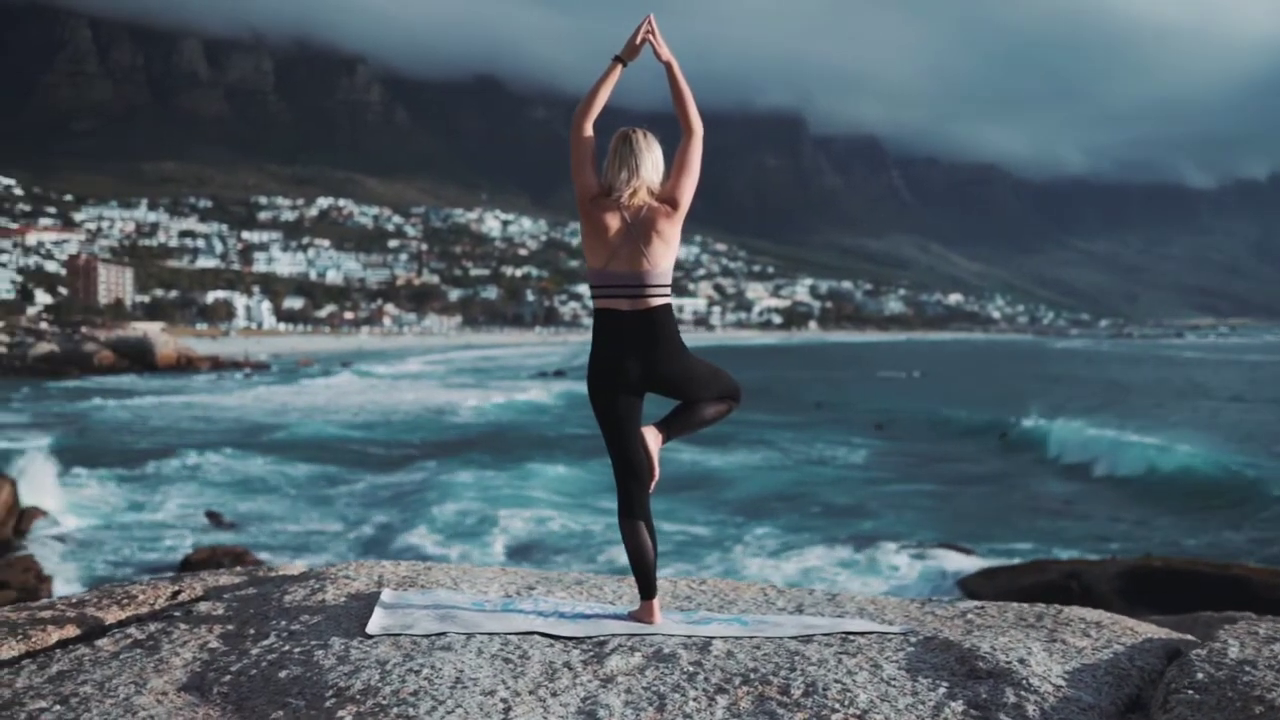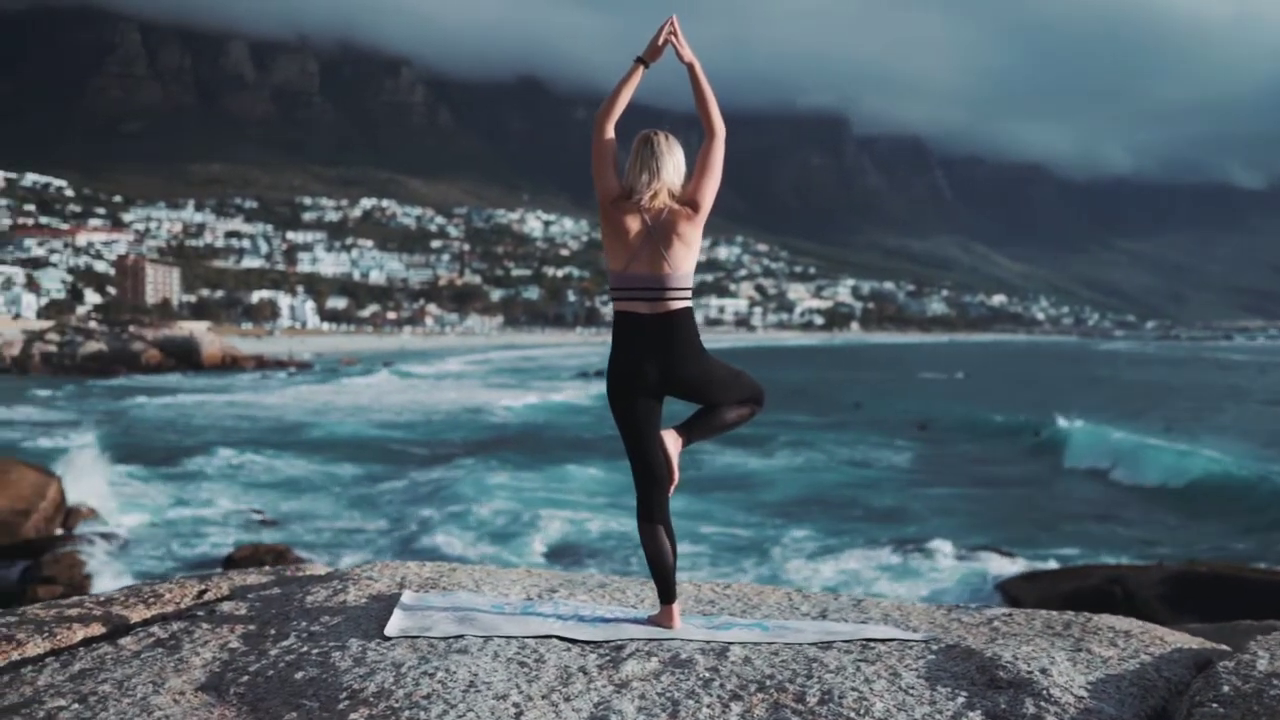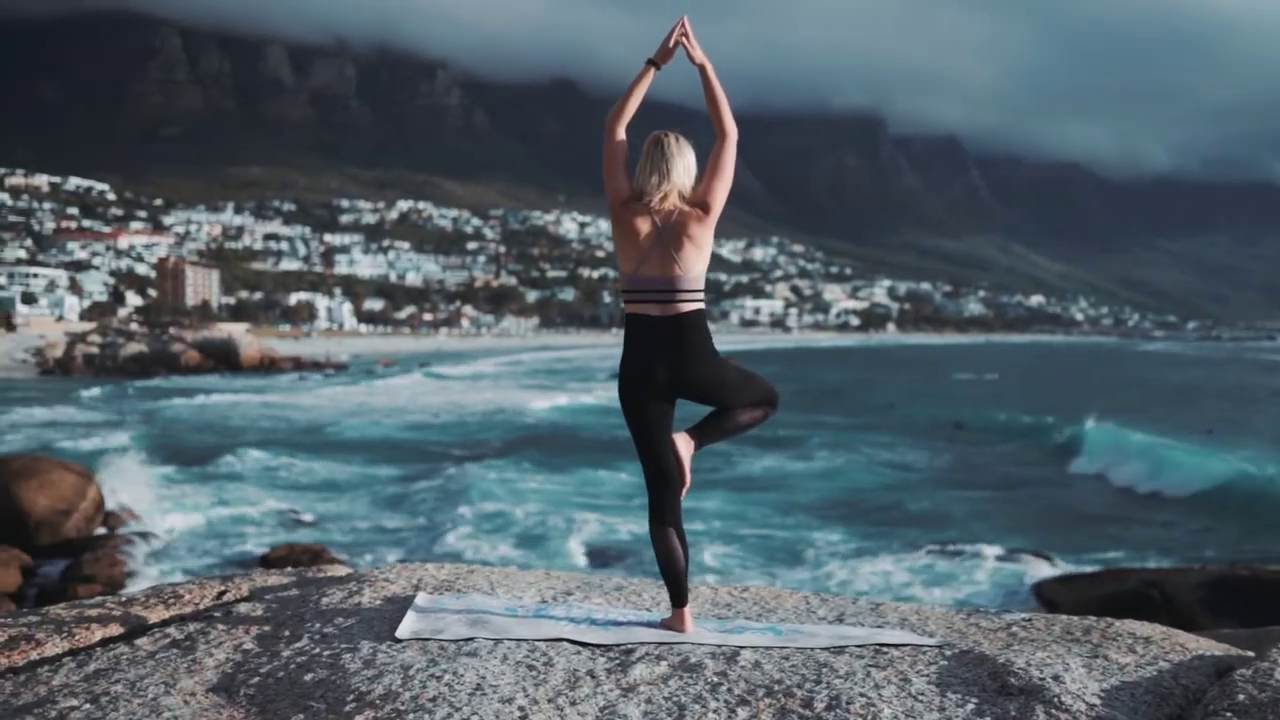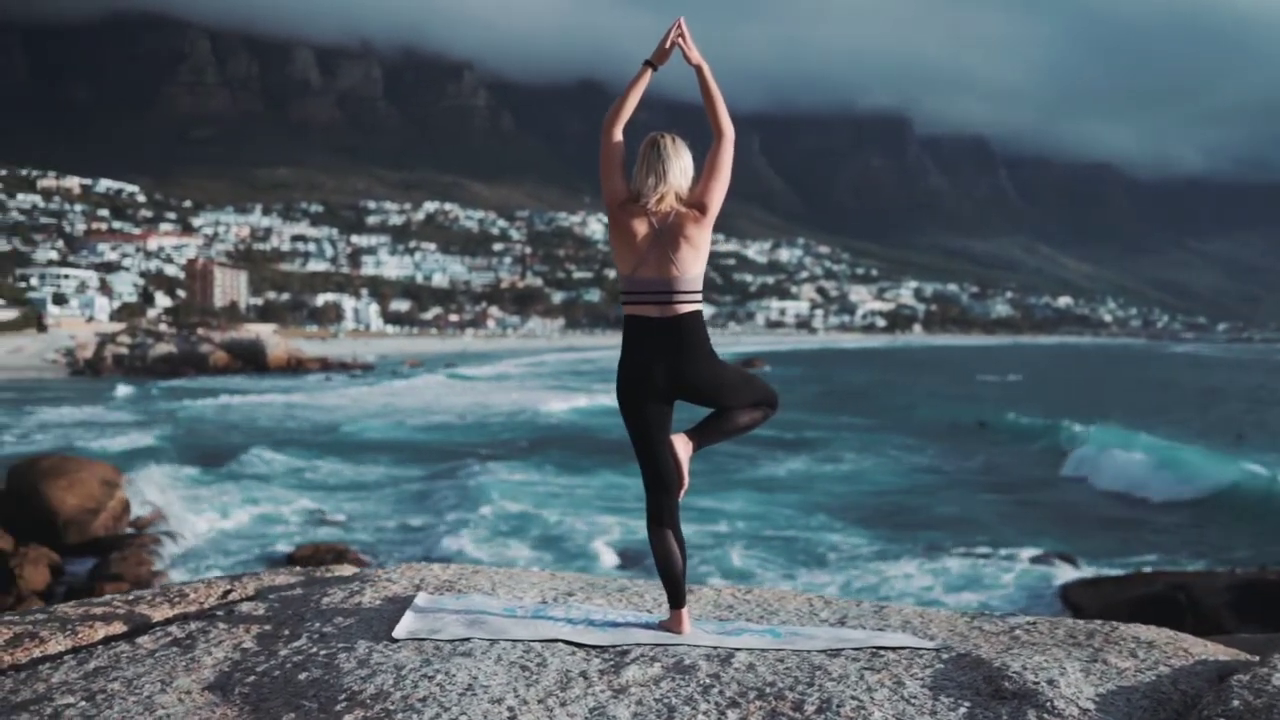
dt=0.5s
person 1, frame 1
left shoulder: (593, 212)
right shoulder: (669, 213)
left elbow: (581, 126)
right elbow: (694, 131)
left wrist: (622, 59)
right wrist: (667, 59)
left hip: (609, 357)
right hip: (661, 351)
left knee: (631, 487)
right knee: (728, 392)
left ankle: (649, 606)
right ankle: (660, 434)
person 1, frame 2
left shoulder: (613, 214)
right shoulder: (690, 216)
left elbow: (602, 127)
right elbow: (717, 133)
left wrist: (644, 60)
right wrist: (689, 60)
left hip: (629, 360)
right hip: (680, 355)
left knee: (650, 490)
right knee: (750, 396)
left ankle: (668, 610)
right ankle: (679, 437)
person 1, frame 3
left shoulder: (625, 216)
right shoulder: (701, 218)
left elbow: (614, 130)
right elbow: (728, 134)
left wrist: (655, 63)
right wrist: (701, 62)
left hip: (640, 362)
right hip: (692, 357)
left knee: (662, 493)
right knee: (764, 398)
left ankle: (680, 613)
right ankle: (692, 440)
person 1, frame 4
left shoulder: (622, 217)
right shoulder: (698, 218)
left elbow: (611, 131)
right elbow: (726, 134)
left wrist: (651, 64)
right wrist: (697, 62)
left hip: (639, 364)
right hip: (690, 359)
left knee: (660, 495)
right knee: (764, 399)
left ankle: (678, 615)
right ankle: (690, 441)
